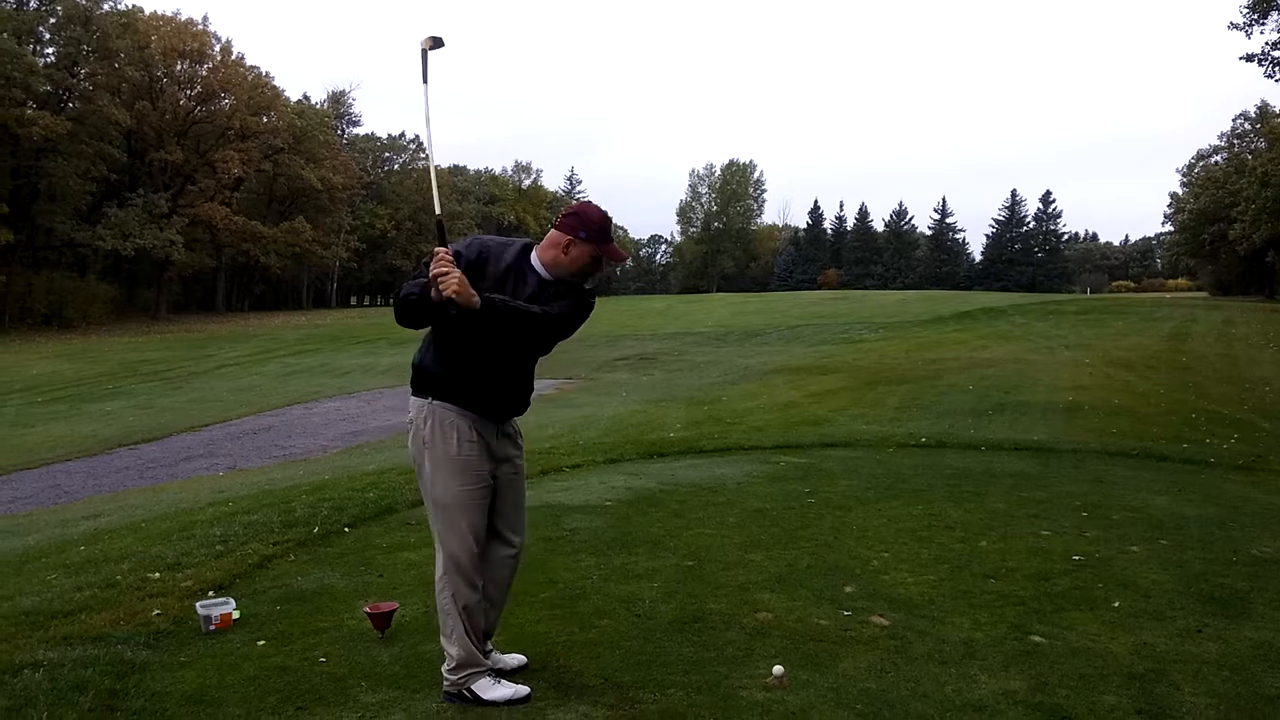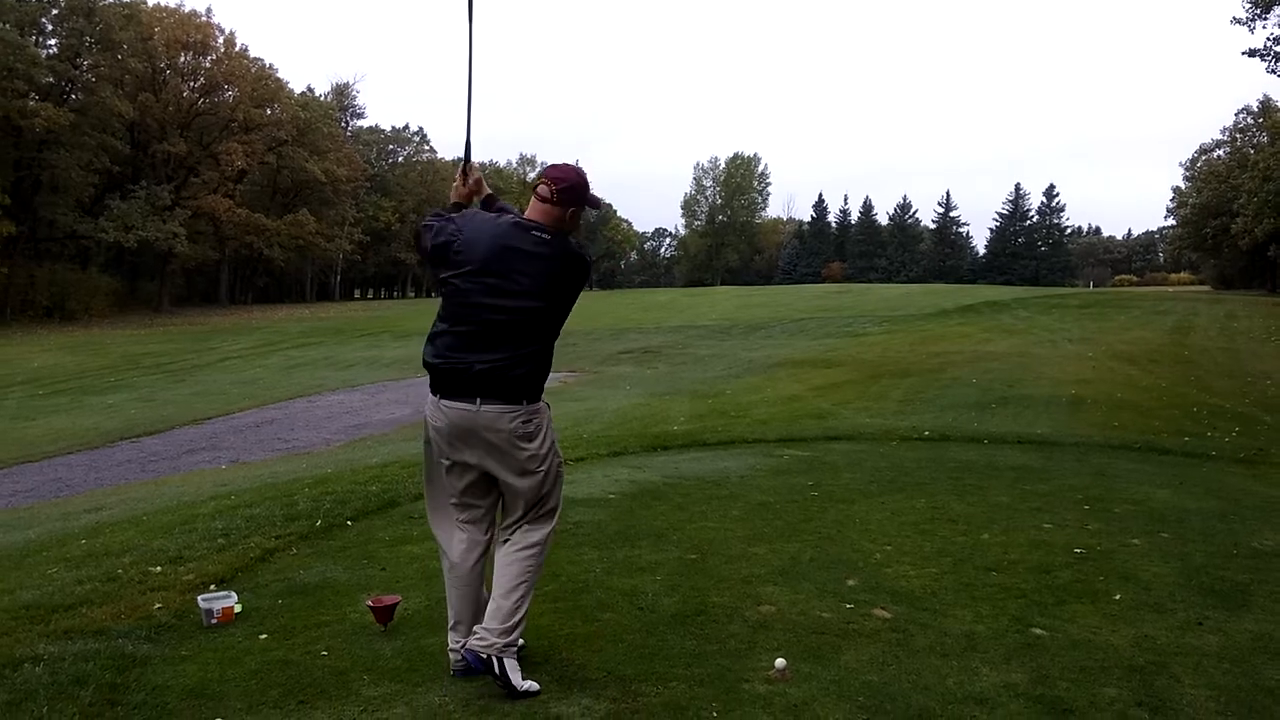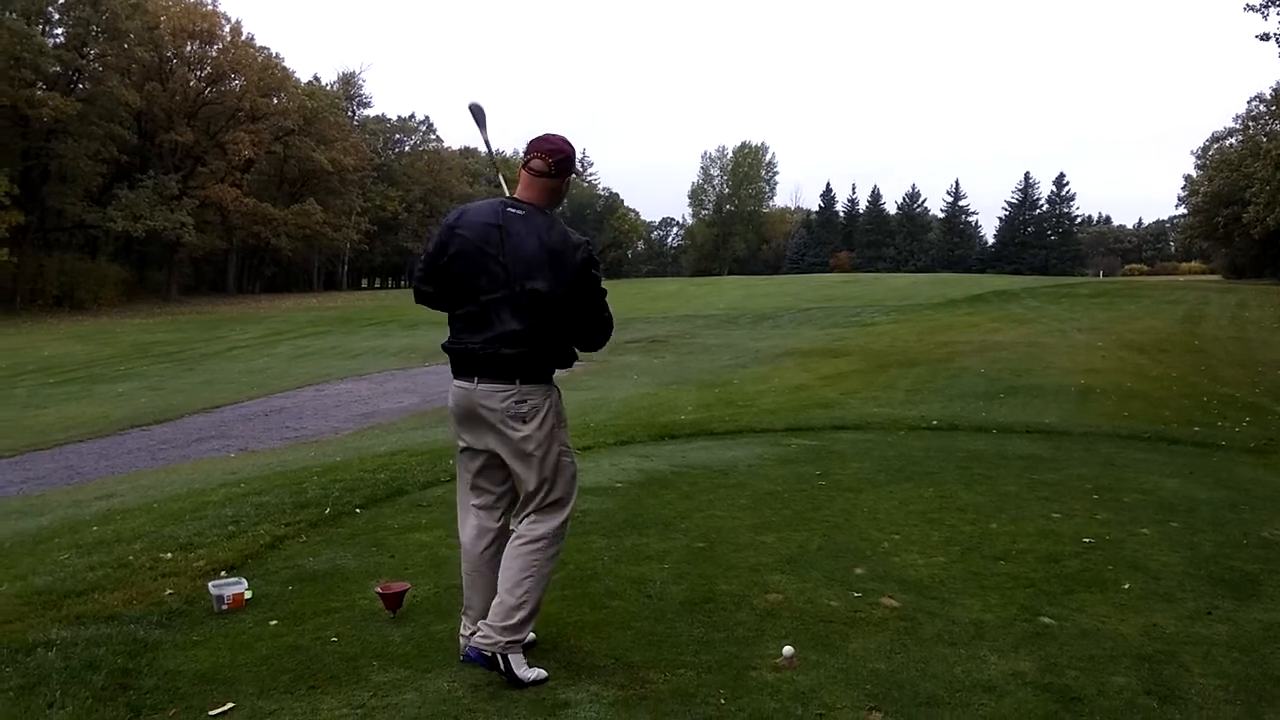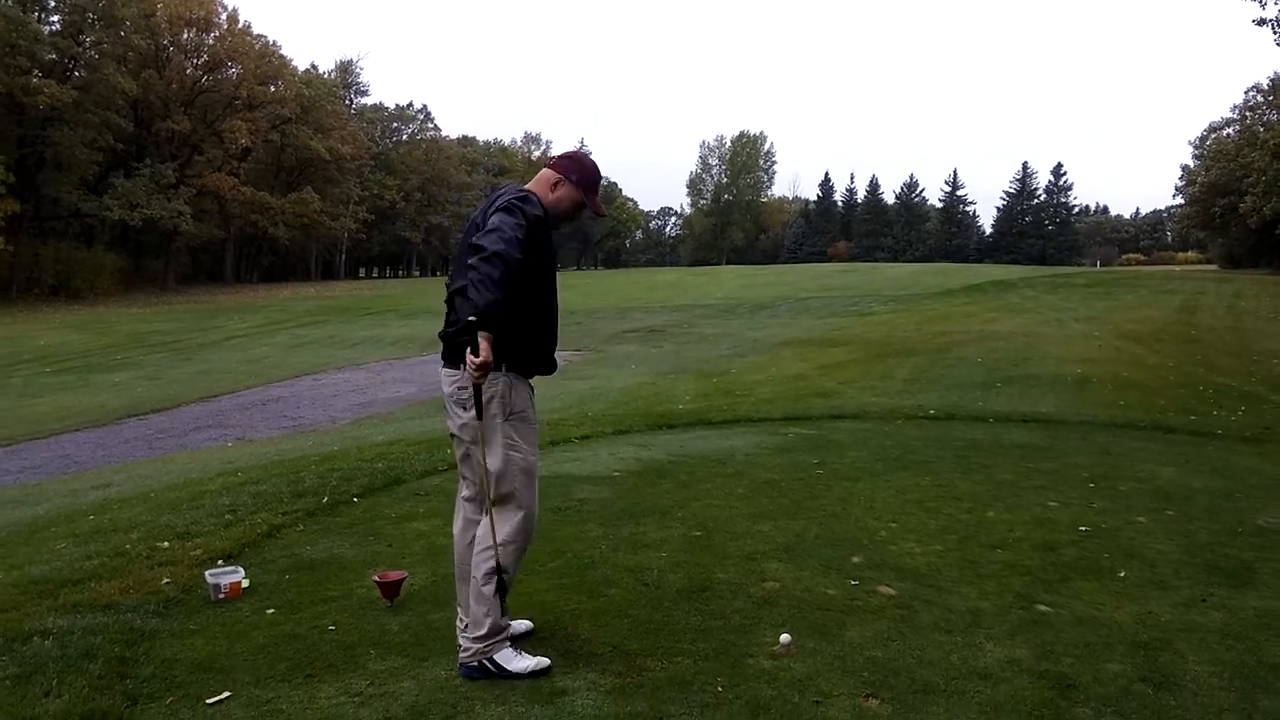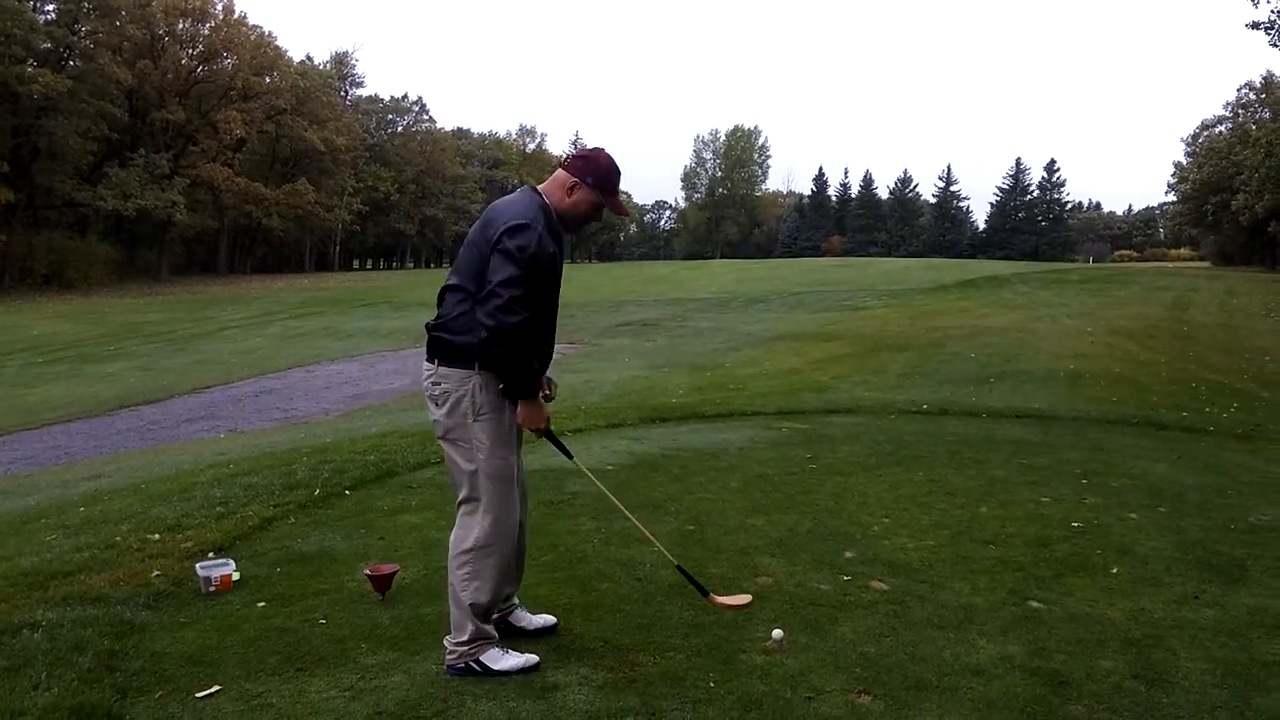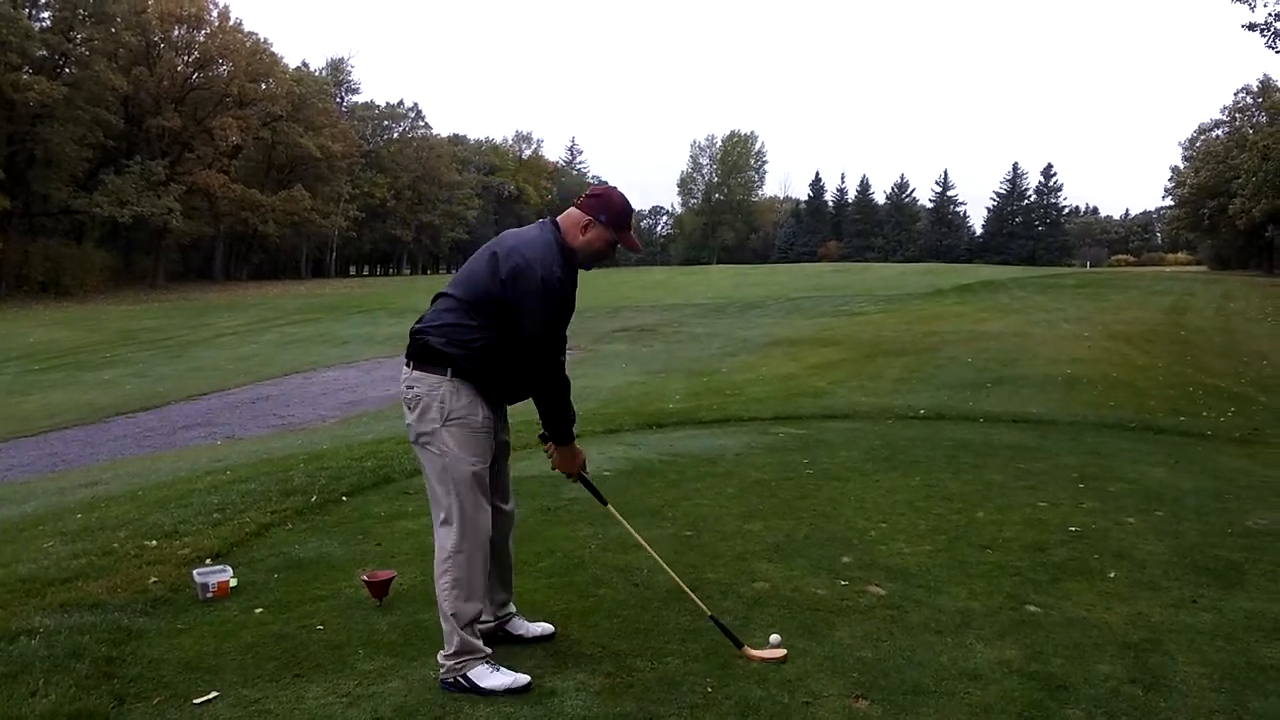
dt=0.7s
person 1, frame 1
left shoulder: (574, 298)
right shoulder: (482, 255)
left elbow: (531, 324)
right elbow: (407, 309)
left wrist: (475, 302)
right wrist: (435, 292)
left hip: (499, 421)
right hip: (445, 414)
left knee: (505, 543)
right knee: (461, 547)
left ankle: (476, 648)
right ankle: (464, 674)
person 1, frame 2
left shoulder: (468, 230)
right shoulder: (572, 263)
left elbow: (427, 242)
left wrist: (460, 203)
right wrist: (489, 200)
left hip: (447, 403)
right hip: (513, 412)
left knee: (463, 527)
right knee: (530, 525)
left ankle: (464, 646)
right ankle: (496, 641)
person 1, frame 3
left shoulder: (462, 221)
right shoulder: (570, 249)
left elbow: (425, 288)
right elbow: (594, 331)
left hip: (467, 386)
right hip: (525, 394)
left knee: (481, 512)
right knee: (542, 515)
left ankle: (476, 630)
right ankle: (498, 639)
person 1, frame 4
left shoulder: (507, 210)
right shoulder: (521, 209)
left elbow: (464, 276)
right elbow: (489, 262)
right wrist: (483, 333)
left hip: (475, 372)
right hip: (491, 376)
left knee: (478, 501)
right knee: (509, 507)
left ankle: (477, 620)
right ankle: (481, 646)
person 1, frame 5
left shoulder: (530, 218)
right shoulder: (526, 224)
right elbow: (504, 311)
left wrist: (531, 376)
right wrist: (526, 392)
left hip: (486, 375)
right hip: (469, 377)
left knee: (506, 499)
right knee: (487, 507)
left ankle: (498, 608)
right ankle: (468, 646)
person 1, frame 6
left shoulder: (541, 249)
right shoulder: (539, 264)
left elbow: (539, 356)
right elbow: (543, 361)
left wrist: (556, 431)
right wrist: (563, 440)
left hip: (472, 384)
right hip: (445, 385)
left knee: (494, 510)
right knee: (464, 519)
left ankle: (494, 615)
right ankle: (461, 660)
